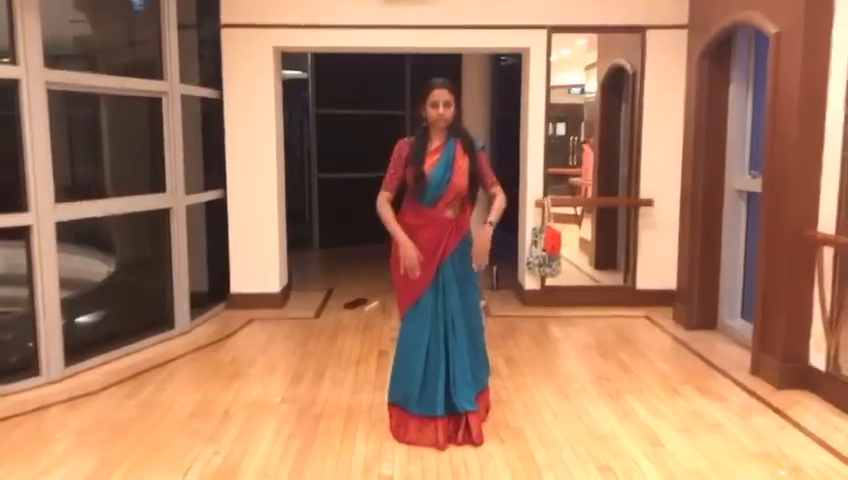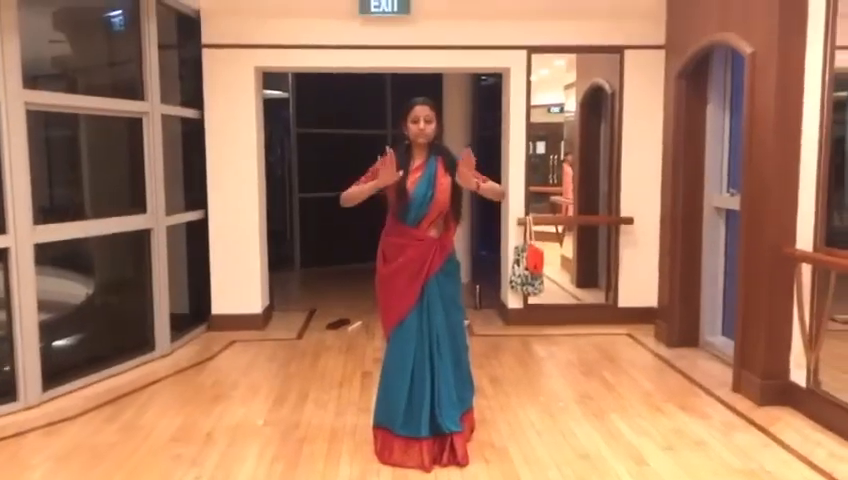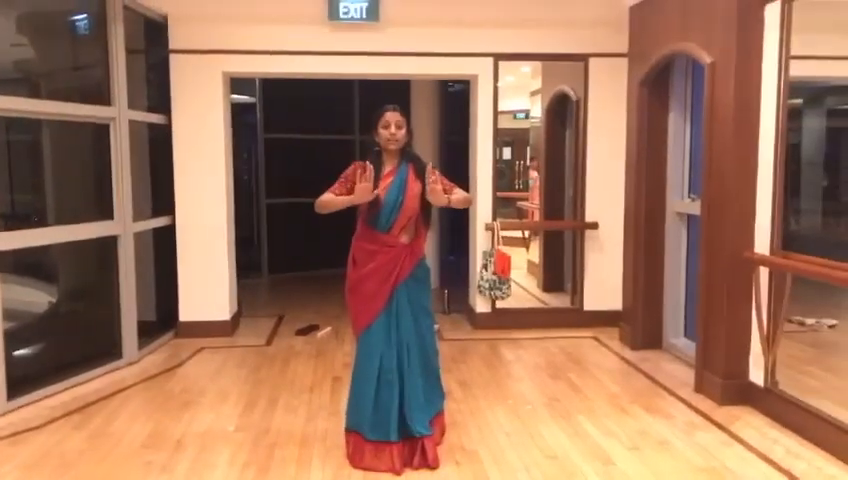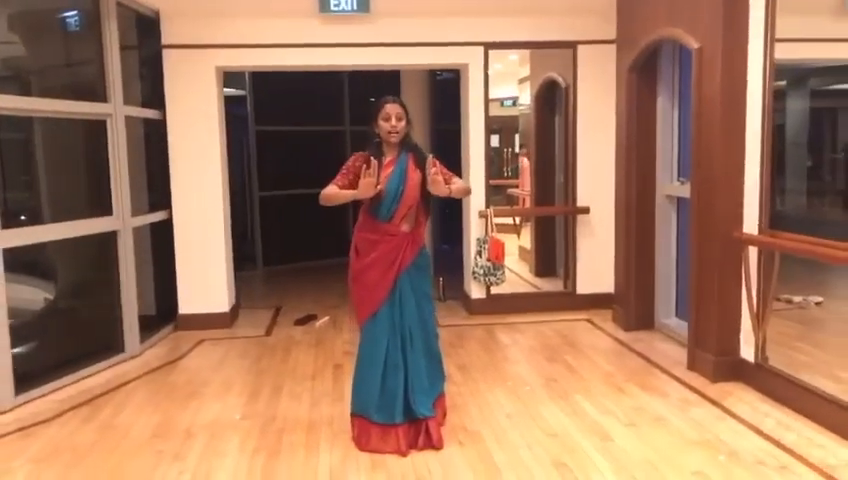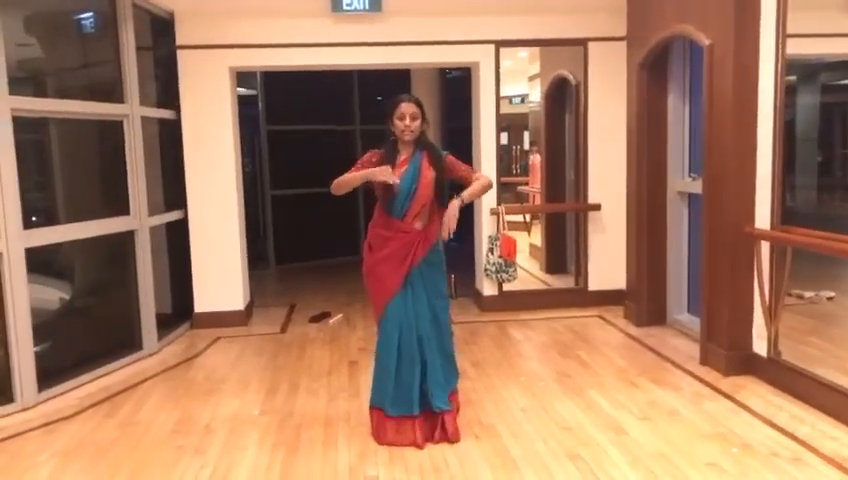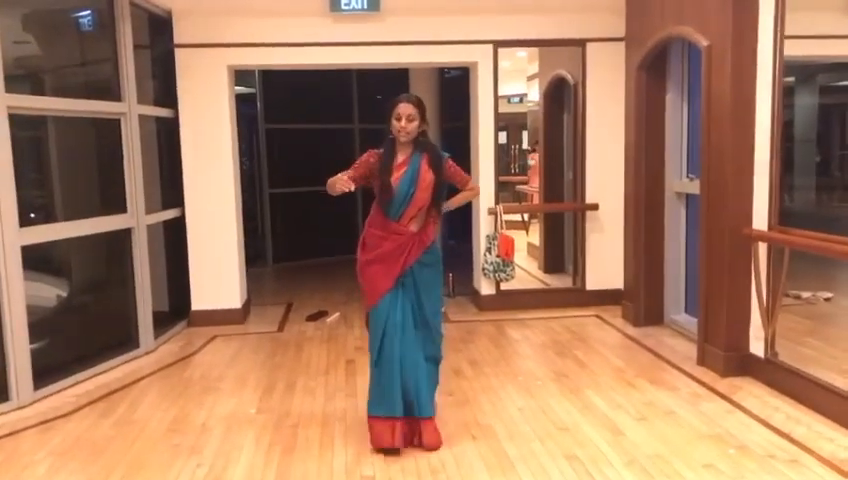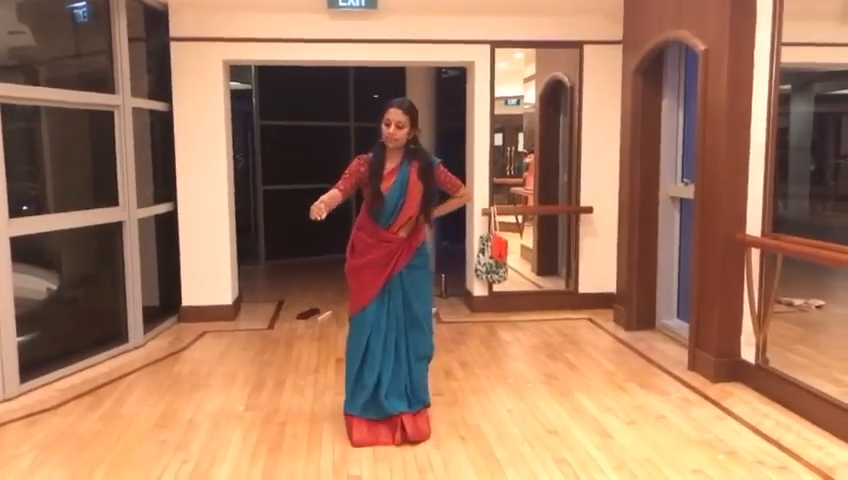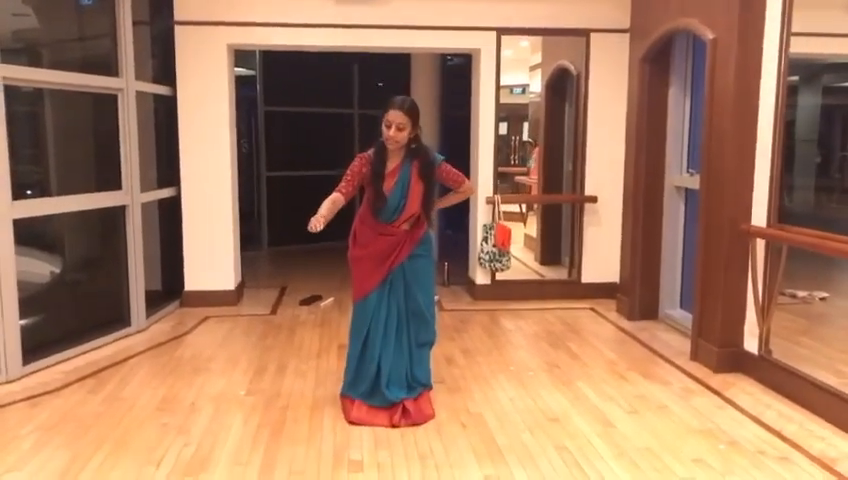
dt=0.4s
person 1, frame 1
left shoulder: (469, 150)
right shoulder: (407, 148)
left elbow: (498, 194)
right elbow: (383, 200)
left wrist: (487, 228)
right wrist: (402, 240)
left hip: (456, 247)
right hip: (415, 247)
left knee: (459, 321)
right knee: (419, 324)
left ankle: (461, 403)
right ankle: (419, 407)
person 1, frame 2
left shoulder: (451, 165)
right shoulder: (390, 163)
left elbow: (498, 194)
right elbow: (346, 199)
left wrist: (473, 184)
right wrist: (380, 183)
left hip: (439, 265)
right hip: (400, 265)
left knee: (443, 339)
right knee: (405, 342)
left ankle: (446, 422)
right ankle: (405, 427)
person 1, frame 3
left shoulder: (421, 171)
right shoulder: (361, 170)
left elbow: (466, 199)
right elbow: (320, 204)
left wrist: (443, 199)
right wrist: (355, 198)
left hip: (409, 270)
right hip: (371, 270)
left knee: (413, 343)
right knee: (375, 347)
left ankle: (416, 426)
right ankle: (376, 430)
person 1, frame 4
left shoulder: (421, 161)
right shoulder: (361, 162)
left elbow: (464, 187)
right elbow: (325, 197)
left wrist: (443, 189)
right wrist: (359, 193)
left hip: (410, 257)
right hip: (373, 258)
left knee: (415, 328)
right knee: (379, 332)
left ankle: (418, 410)
right ankle: (381, 416)
person 1, frame 5
left shoulder: (437, 159)
right shoulder: (377, 159)
left elbow: (484, 180)
right elbow: (336, 187)
left wrist: (457, 202)
right wrist: (368, 175)
left hip: (424, 253)
right hip: (388, 253)
left knee: (430, 325)
right knee: (396, 327)
left ankle: (433, 407)
right ankle: (397, 410)
person 1, frame 6
left shoulder: (436, 161)
right shoulder: (375, 159)
left elbow: (472, 188)
right elbow: (331, 188)
left wrist: (441, 208)
right wrist: (339, 181)
left hip: (421, 255)
right hip: (382, 255)
left knee: (422, 329)
right knee: (389, 330)
left ankle: (419, 412)
right ankle: (391, 416)
person 1, frame 7
left shoulder: (426, 166)
right shoulder: (365, 164)
left elbow: (463, 195)
right elbow: (339, 192)
left wrist: (429, 215)
right wrist: (323, 204)
left hip: (409, 258)
right hip: (370, 258)
left knee: (411, 329)
right knee: (369, 332)
left ankle: (408, 407)
right ankle: (368, 409)
person 1, frame 8
left shoulder: (427, 162)
right shoulder: (367, 161)
left elbow: (465, 188)
right elbow: (340, 194)
left wrist: (430, 208)
right wrist: (321, 215)
left hip: (412, 249)
right hip: (372, 249)
left knee: (413, 316)
right knee: (372, 318)
left ankle: (410, 390)
right ankle: (368, 390)
